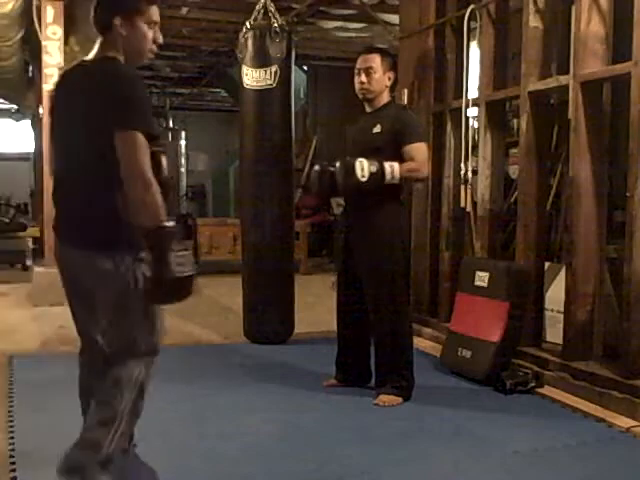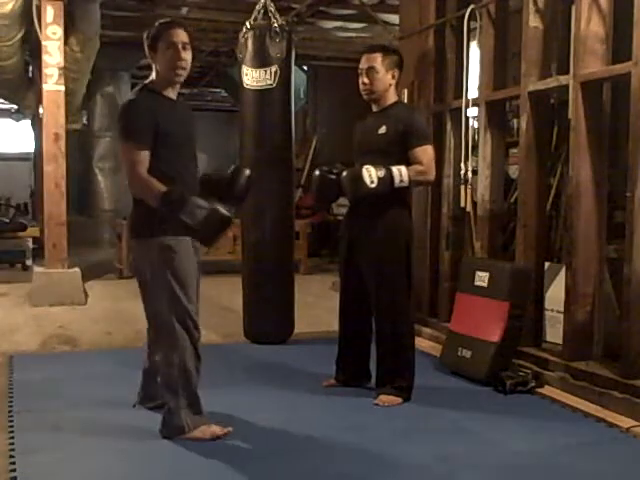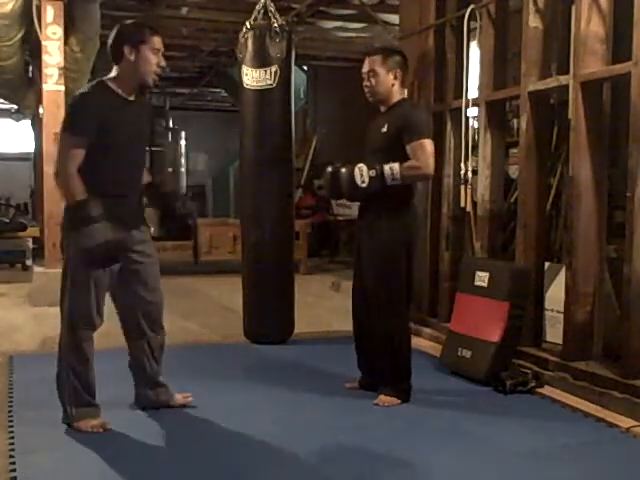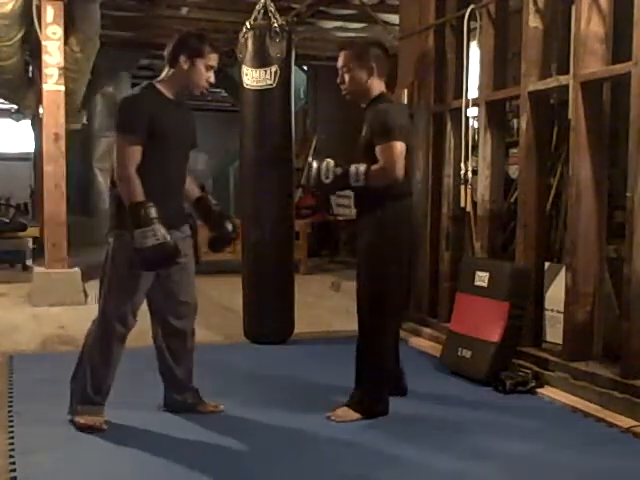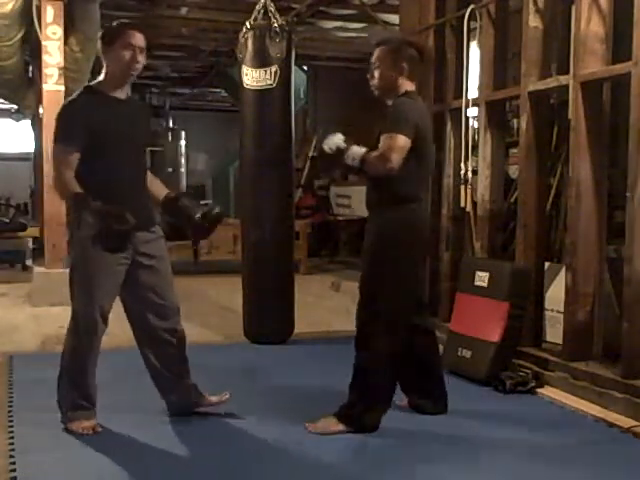
dt=1s
person 1, frame 1
left shoulder: (68, 84)
right shoulder: (124, 84)
right elbow: (138, 178)
left hip: (71, 239)
right hip: (114, 244)
left knee: (98, 349)
right knee: (135, 353)
person 1, frame 2
left shoulder: (181, 109)
right shoulder: (140, 108)
right elbow: (138, 178)
left wrist: (213, 192)
right wrist: (187, 210)
left hip: (180, 228)
right hip: (160, 231)
left knee: (170, 319)
right knee: (178, 322)
left ankle: (155, 392)
right ankle: (183, 418)
person 1, frame 3
left shoulder: (142, 110)
right shoulder: (89, 102)
right elbow: (66, 170)
left wrist: (156, 192)
right wrist: (88, 218)
left hip: (134, 229)
right hip: (93, 229)
left knee: (147, 312)
right knee: (81, 319)
left ankle: (151, 390)
right ankle: (79, 407)
person 1, frame 4
left shoulder: (184, 112)
right shoulder: (139, 104)
right elbow: (126, 171)
left wrist: (207, 208)
right wrist: (146, 222)
left hip: (175, 228)
right hip: (137, 230)
left knee: (180, 314)
right knee: (116, 317)
left ankle: (182, 395)
right ankle: (86, 403)
person 1, frame 5
left shoulder: (139, 111)
right shoulder: (79, 108)
right elbow: (63, 175)
left wrist: (178, 205)
right wrist: (89, 211)
left hip: (145, 231)
right hip: (101, 233)
left knee: (163, 316)
right knee: (88, 322)
left ankle: (183, 395)
right ankle: (77, 408)
person 2, frame 1
left shoulder: (402, 119)
right shoulder: (357, 126)
left elbow: (421, 168)
left wrist: (375, 171)
right wrist: (336, 179)
left hip: (386, 221)
right hip: (354, 218)
left knee: (389, 303)
right knee: (350, 300)
left ankle: (396, 382)
right ankle: (352, 371)
person 2, frame 2
left shoulder: (408, 119)
right shoulder: (363, 124)
left elbow: (427, 171)
left wrist: (385, 175)
right wrist: (337, 181)
left hip: (389, 222)
right hip: (358, 219)
left knee: (391, 304)
right knee: (352, 301)
left ankle: (397, 383)
right ankle: (352, 371)
person 2, frame 3
left shoulder: (411, 116)
right shoulder: (378, 121)
left elbow: (424, 167)
left wrist: (377, 174)
right wrist: (351, 180)
left hip: (393, 220)
right hip: (370, 218)
left knee: (390, 303)
right knee: (364, 301)
left ankle: (397, 384)
right ankle: (372, 375)
person 2, frame 4
left shoulder: (386, 113)
right shoulder: (375, 112)
left elbow: (392, 170)
left wrist: (343, 175)
right wrist: (337, 175)
left hip: (387, 221)
right hip: (377, 219)
left knee: (378, 310)
right knee: (377, 307)
left ankle: (368, 399)
right ankle: (388, 379)
person 2, frame 5
left shoulder: (402, 109)
right shoulder: (412, 109)
left elbow: (387, 162)
left wrist: (346, 150)
right wrist: (353, 155)
left hip: (395, 224)
right hip: (408, 221)
left knee: (379, 319)
right knee: (411, 314)
left ankle: (360, 413)
right ankle: (428, 396)
